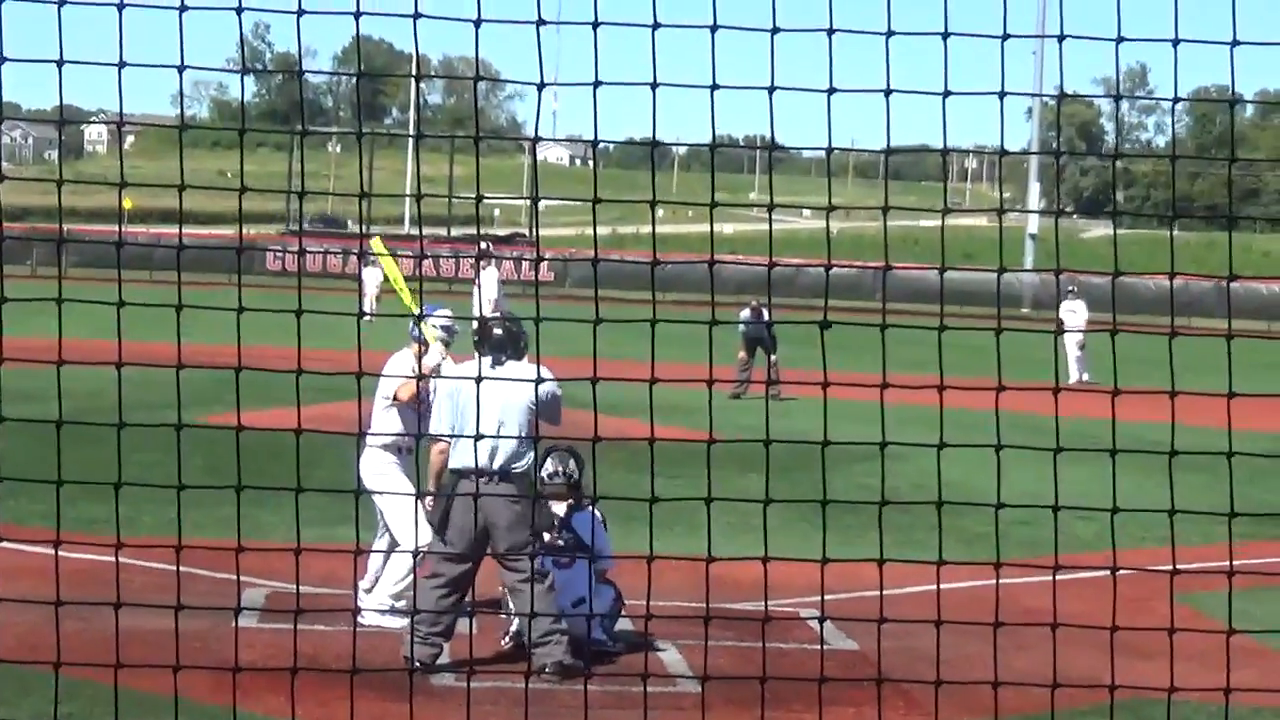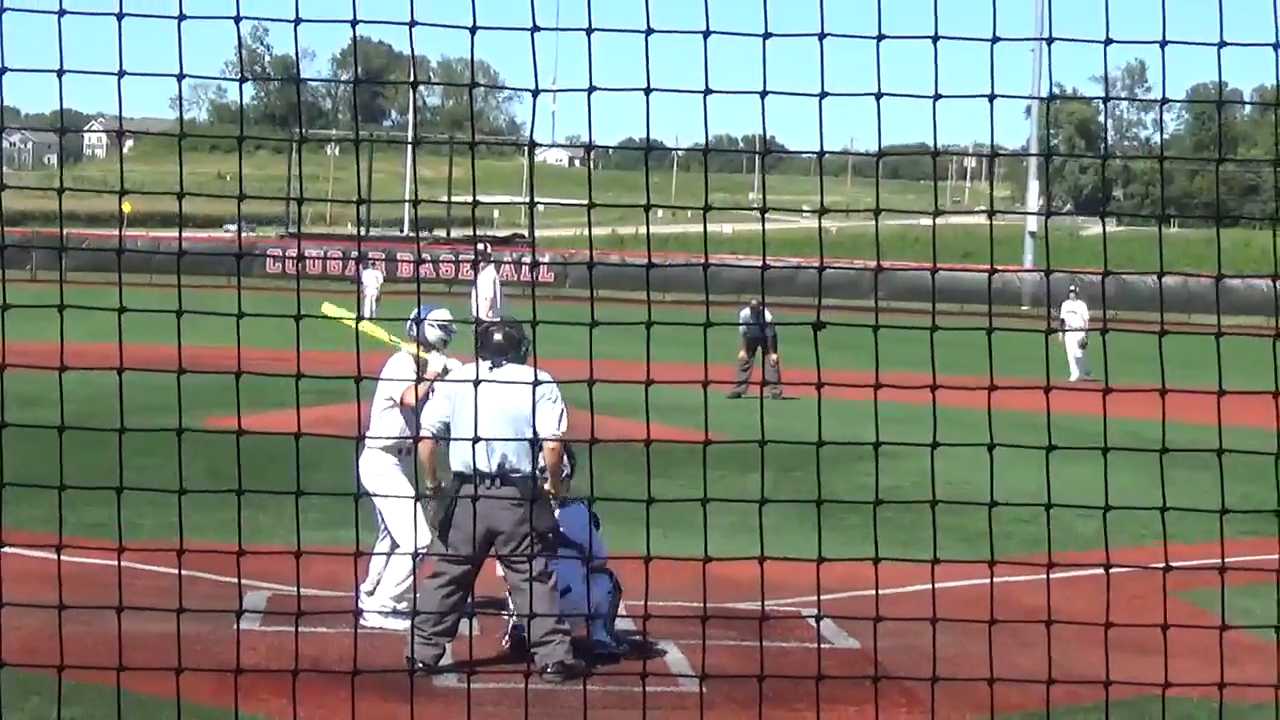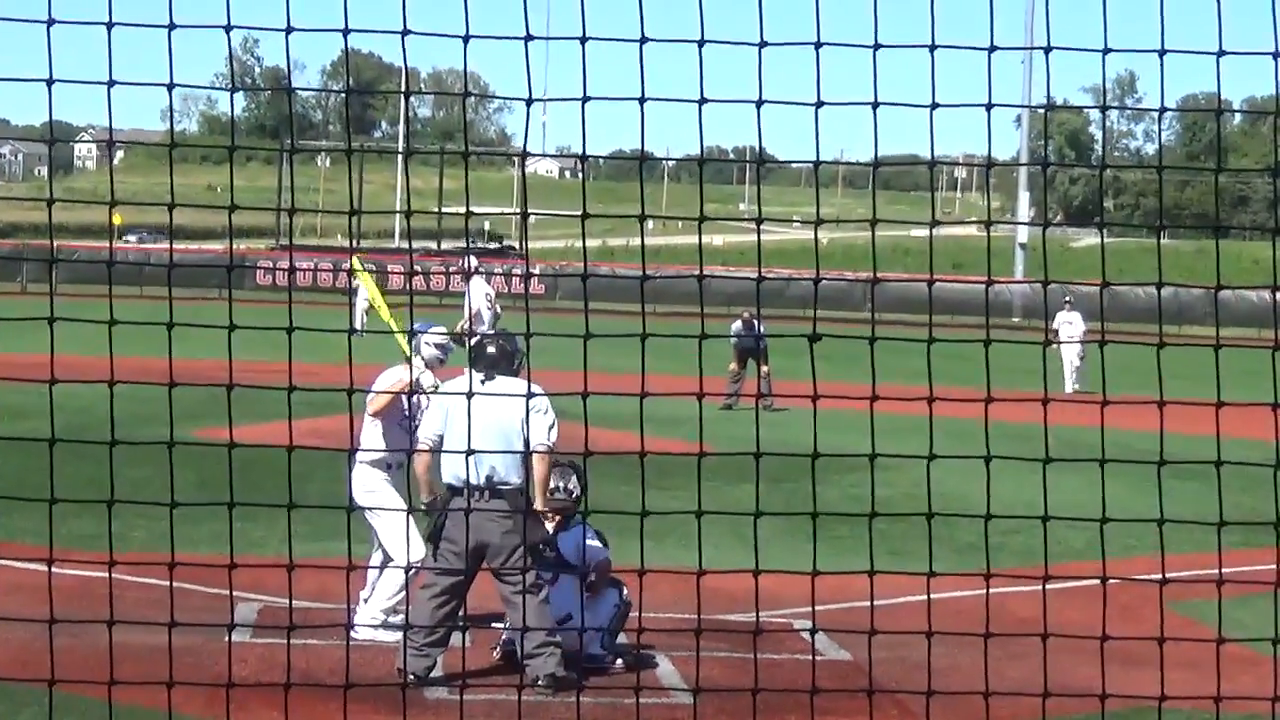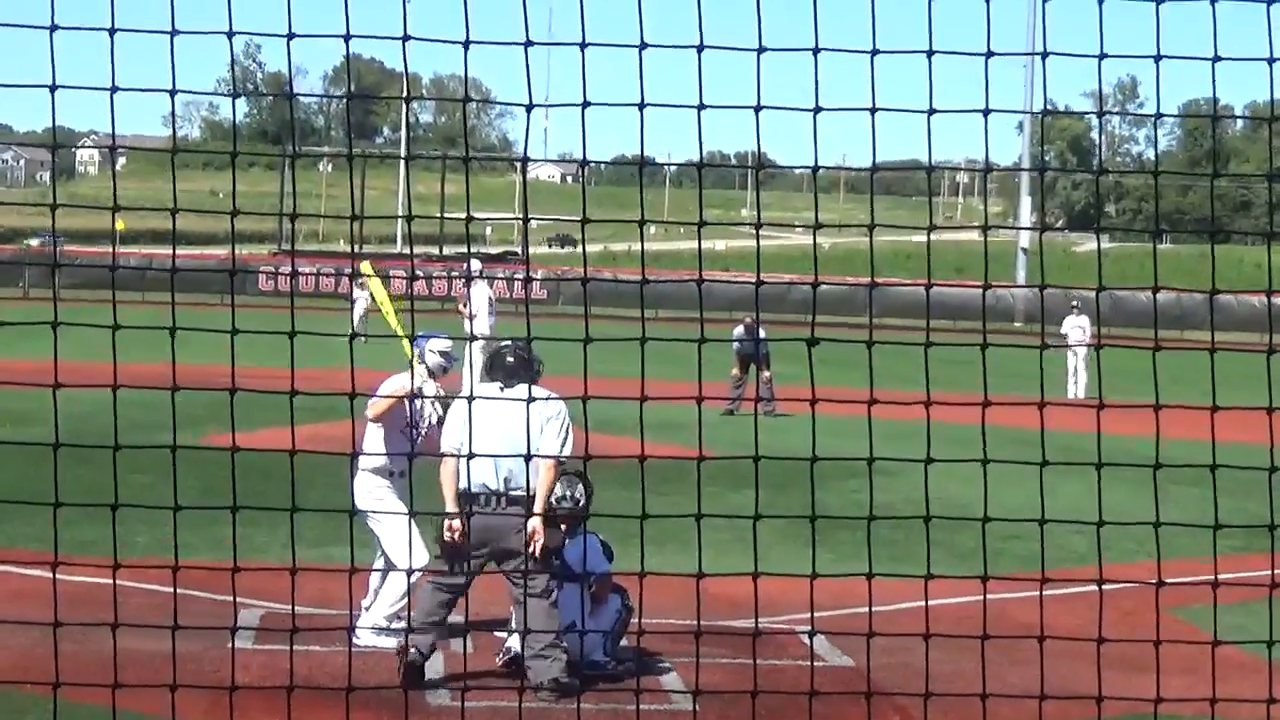
dt=0.7s
person 1, frame 1
left shoulder: (454, 376)
right shoulder: (537, 378)
left elbow: (440, 445)
right elbow: (554, 417)
left wrist: (432, 489)
left hip: (462, 490)
right hip: (512, 492)
left knee: (443, 575)
right knee: (530, 577)
left ankle: (420, 652)
right ankle: (552, 657)
person 1, frame 2
left shoulder: (457, 379)
right shoulder: (539, 382)
left elbow: (426, 437)
right elbow: (553, 444)
left wrist: (432, 481)
right wrist: (553, 484)
left hip: (466, 495)
right hip: (518, 497)
left knee: (445, 577)
right knee: (535, 579)
left ankle: (422, 653)
right ankle: (555, 658)
person 1, frame 3
left shoulder: (449, 390)
right shoulder: (531, 395)
left elbow: (424, 449)
right elbow: (541, 451)
left wrist: (429, 498)
right wrist: (539, 503)
left hip: (457, 506)
right hip: (507, 508)
left knee: (437, 588)
right knee: (525, 590)
left ankle: (414, 666)
right ankle: (546, 670)
person 1, frame 4
left shoulder: (468, 399)
right shoulder: (548, 403)
left elbow: (449, 458)
right elbow: (549, 463)
left wrist: (451, 511)
right wrist: (537, 515)
left hip: (474, 511)
right hip: (522, 514)
left knee: (442, 582)
right knee: (537, 596)
left ankle: (416, 649)
right ankle: (548, 676)
person 2, frame 1
left shoulder: (423, 365)
right shoulder: (402, 362)
right elbow: (403, 395)
right wrist: (427, 369)
left hip: (396, 460)
right hip: (383, 461)
left knee: (391, 533)
right knee: (417, 538)
left ankle: (369, 593)
right ankle: (376, 607)
person 2, frame 2
left shoulder: (419, 365)
right shoulder: (402, 363)
right elbow: (411, 400)
left wrist: (448, 374)
right wrist: (433, 372)
left hip: (391, 462)
right hip: (383, 463)
left knee: (392, 535)
right knee: (416, 539)
left ankle: (371, 595)
right ankle: (378, 609)
person 2, frame 3
left shoulder: (419, 386)
right shoulder: (394, 377)
right elbow: (373, 408)
left wrist: (432, 393)
right wrist: (408, 379)
left hip: (389, 477)
right hip: (374, 478)
left knee: (389, 547)
right knee: (411, 553)
left ankle: (370, 607)
right ankle: (368, 621)
person 2, frame 4
left shoulder: (425, 395)
right shoulder: (397, 385)
right elbow: (372, 414)
left wrist: (435, 404)
right wrist: (410, 387)
left hip: (394, 484)
right hip: (376, 486)
left knee: (391, 554)
right knee: (414, 560)
left ankle: (374, 614)
right ankle: (370, 628)
person 3, frame 1
right shoulder: (591, 515)
right elbow: (602, 567)
right hip: (579, 615)
right knee: (609, 589)
left ankle: (519, 632)
right ankle: (596, 636)
person 3, frame 2
right shoulder: (579, 509)
right elbow: (599, 561)
right hip: (569, 603)
right knee: (605, 578)
left ankle: (517, 630)
right ankle: (602, 639)
person 3, frame 3
right shoulder: (580, 531)
right elbow: (603, 566)
right wrist: (590, 591)
right hip: (569, 631)
right knee: (616, 590)
left ankle: (509, 643)
right ankle: (597, 652)
person 3, frame 4
right shoulder: (587, 541)
right elbow: (603, 584)
right wrist: (590, 603)
right hip: (574, 642)
right knee: (618, 596)
left ankle: (514, 650)
right ankle: (598, 659)
